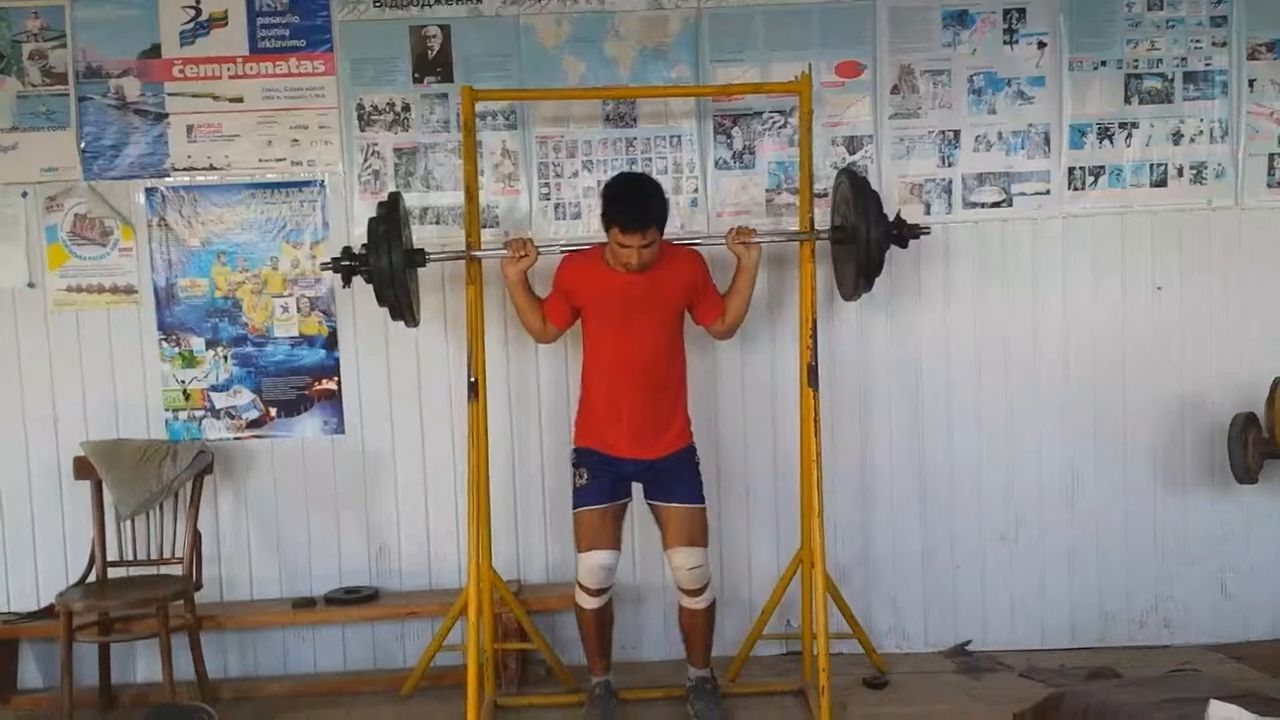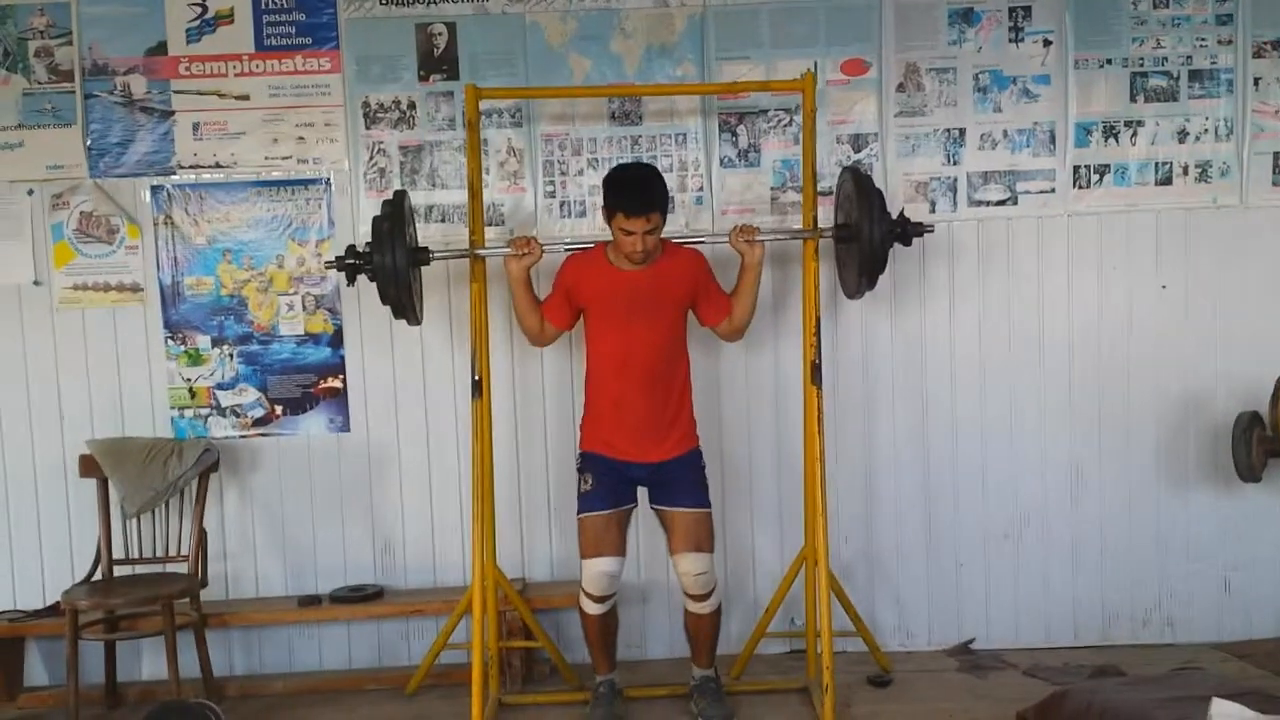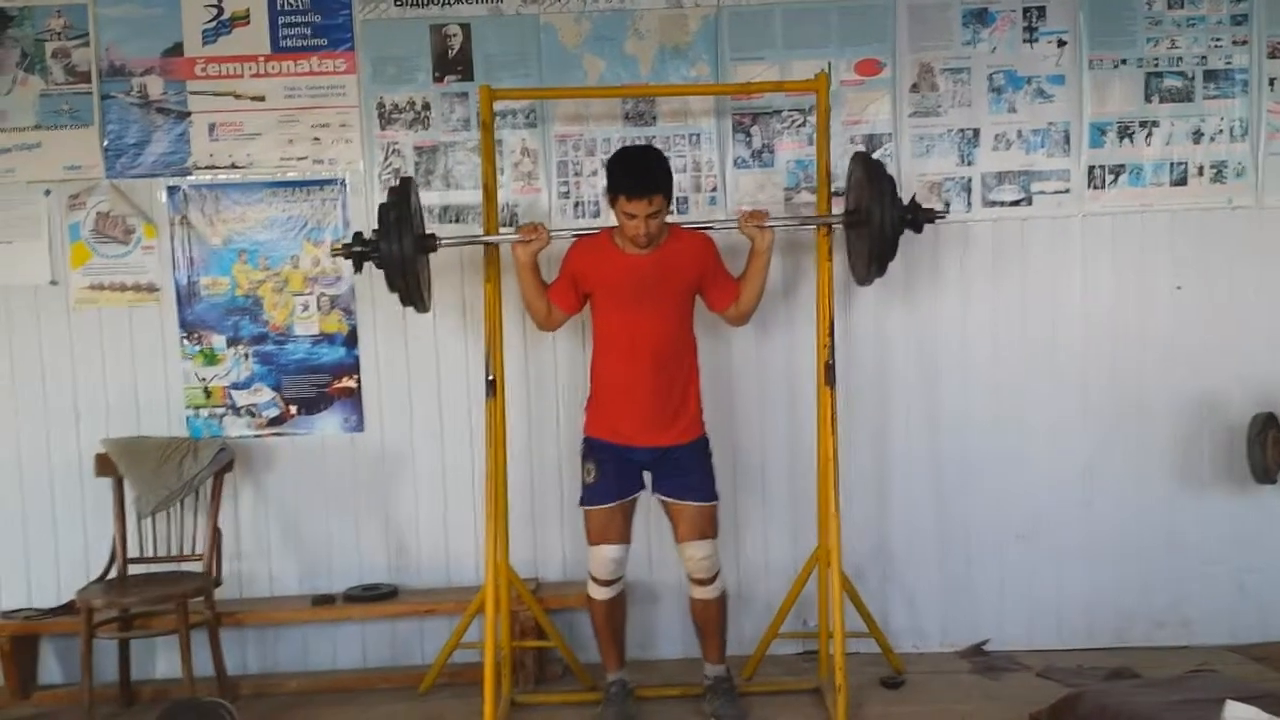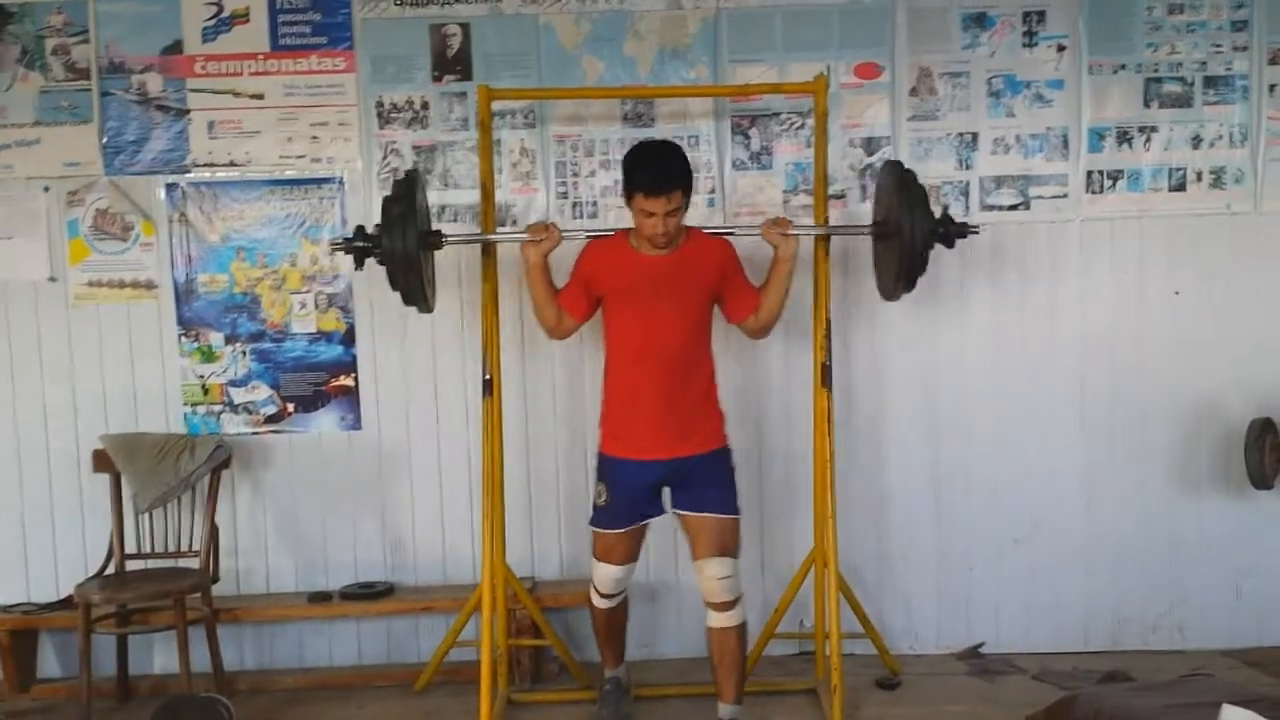
dt=0.7s
person 1, frame 1
left shoulder: (687, 266)
right shoulder: (576, 270)
left elbow: (724, 325)
right elbow: (543, 329)
left wrist: (747, 265)
right wrist: (515, 277)
left hip: (671, 447)
right hip: (599, 448)
left knee: (693, 570)
right knee: (593, 573)
person 1, frame 2
left shoulder: (689, 265)
right shoulder: (579, 270)
left elbow: (731, 326)
right elbow: (540, 332)
left wrist: (751, 263)
right wrist: (518, 276)
left hip: (676, 451)
right hip: (604, 453)
left knee: (699, 576)
right knee: (598, 580)
person 1, frame 3
left shoulder: (696, 248)
right shoulder: (585, 254)
left elbow: (738, 311)
right elbow: (547, 317)
left wrist: (760, 248)
right wrist: (525, 262)
left hip: (682, 435)
right hip: (608, 437)
left knee: (703, 564)
right knee: (605, 568)
person 1, frame 4
left shoulder: (716, 254)
right shoulder: (599, 257)
left elbow: (758, 322)
right elbow: (558, 324)
left wrist: (784, 257)
right wrist: (535, 262)
left hip: (703, 448)
right hip: (624, 450)
left knee: (722, 588)
right knee: (609, 580)
